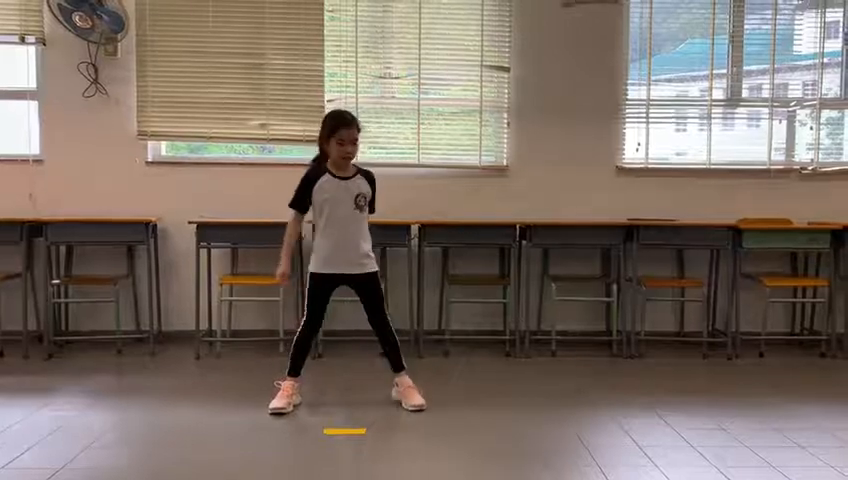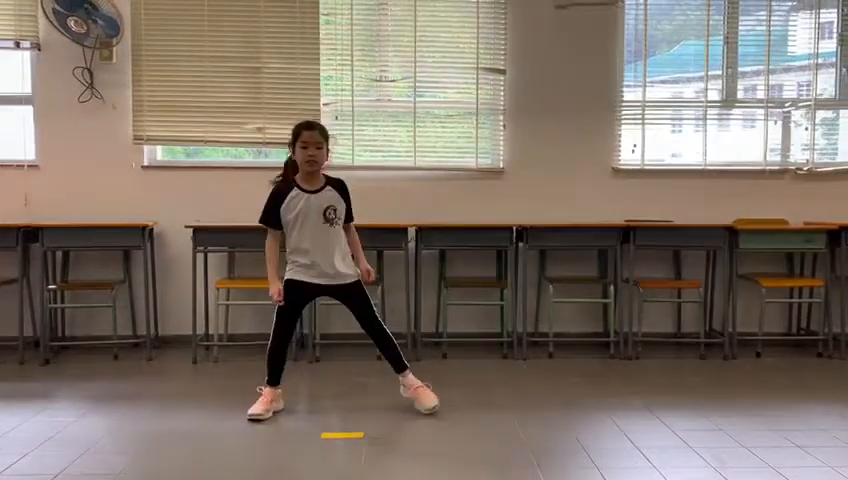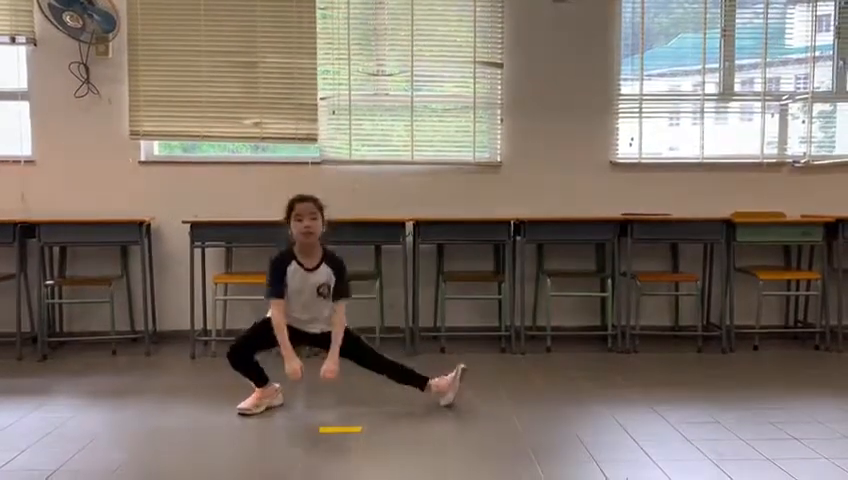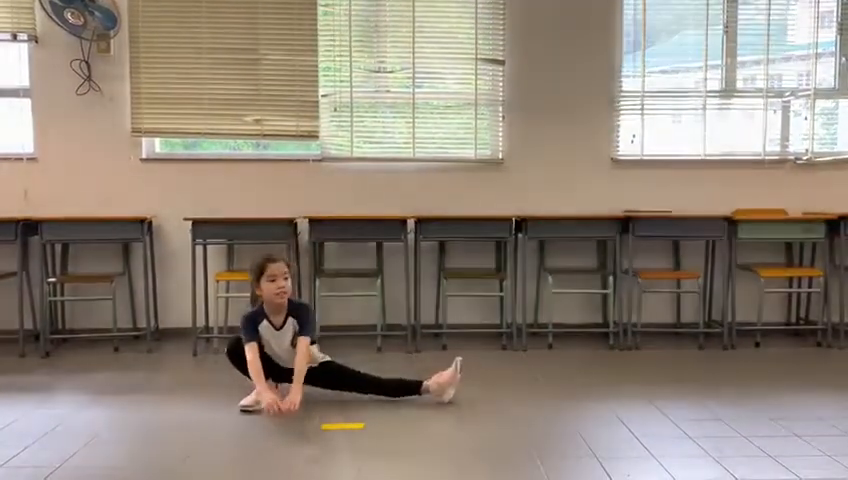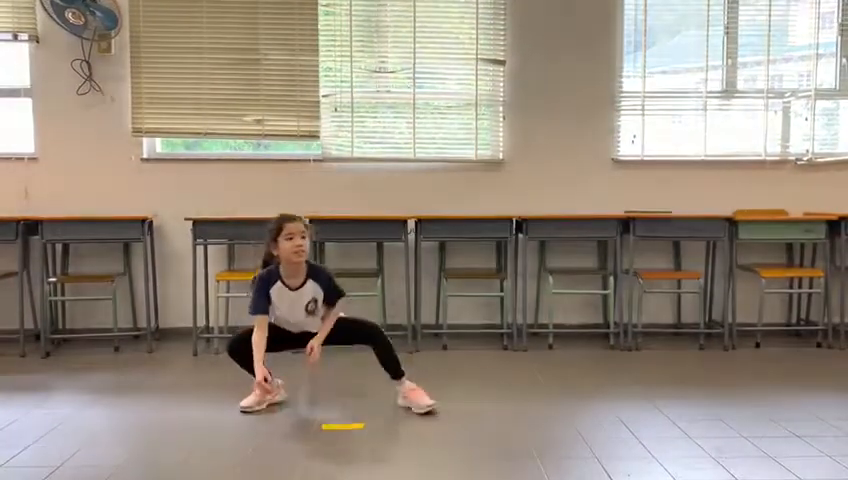
dt=0.7s
person 1, frame 1
left shoulder: (365, 178)
right shoulder: (314, 179)
right elbow: (296, 220)
right wrist: (284, 260)
left hip: (363, 265)
right hip: (323, 267)
left knee: (380, 322)
right knee: (310, 324)
left ankle: (402, 382)
right ankle: (290, 385)
person 1, frame 2
left shoulder: (339, 189)
right shoulder: (281, 193)
right elbow: (273, 238)
left wrist: (361, 261)
right wrist: (274, 280)
left hip: (342, 274)
right hip: (300, 276)
left knee: (373, 326)
right knee: (280, 332)
left ankle: (409, 381)
right ankle: (271, 393)
person 1, frame 3
left shoulder: (335, 265)
right shoulder: (279, 264)
left elbow: (339, 313)
right elbow: (277, 312)
left wrist: (334, 356)
right wrist: (289, 357)
left hip: (325, 328)
right hip: (289, 325)
left knee: (374, 360)
right knee: (237, 353)
left ankle: (434, 386)
right ankle: (265, 390)
person 1, frame 4
left shoulder: (302, 311)
right shoulder: (251, 319)
left elbow: (303, 350)
right elbow: (252, 357)
left wrist: (296, 390)
right wrist: (266, 391)
left hip: (312, 365)
right hip: (275, 366)
left knee: (366, 383)
right knee: (234, 347)
left ankle: (430, 386)
right ankle: (265, 389)
person 1, frame 5
left shoulder: (321, 276)
right shoulder: (265, 280)
left elbow: (332, 309)
right elbow: (260, 326)
left wrist: (319, 339)
right wrist: (258, 368)
left hip: (323, 328)
right hip: (287, 332)
left knee: (373, 332)
right knee: (236, 346)
left ankle: (405, 388)
right ankle: (270, 388)
